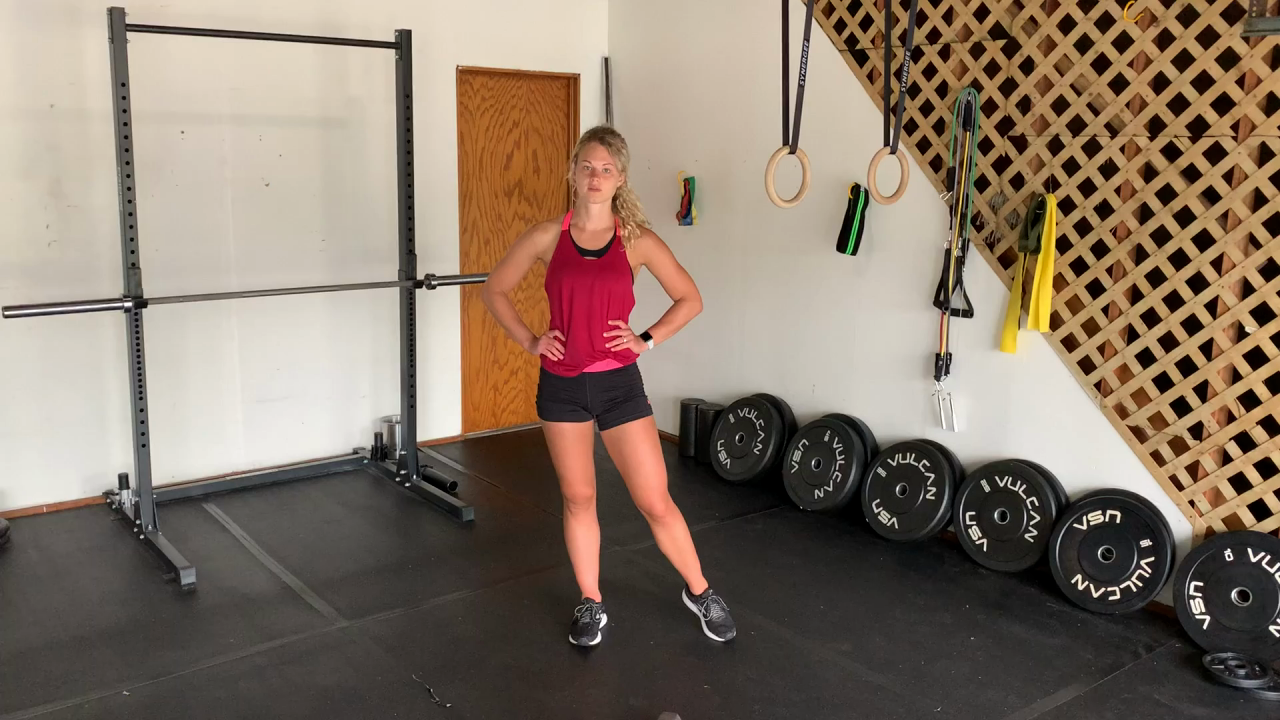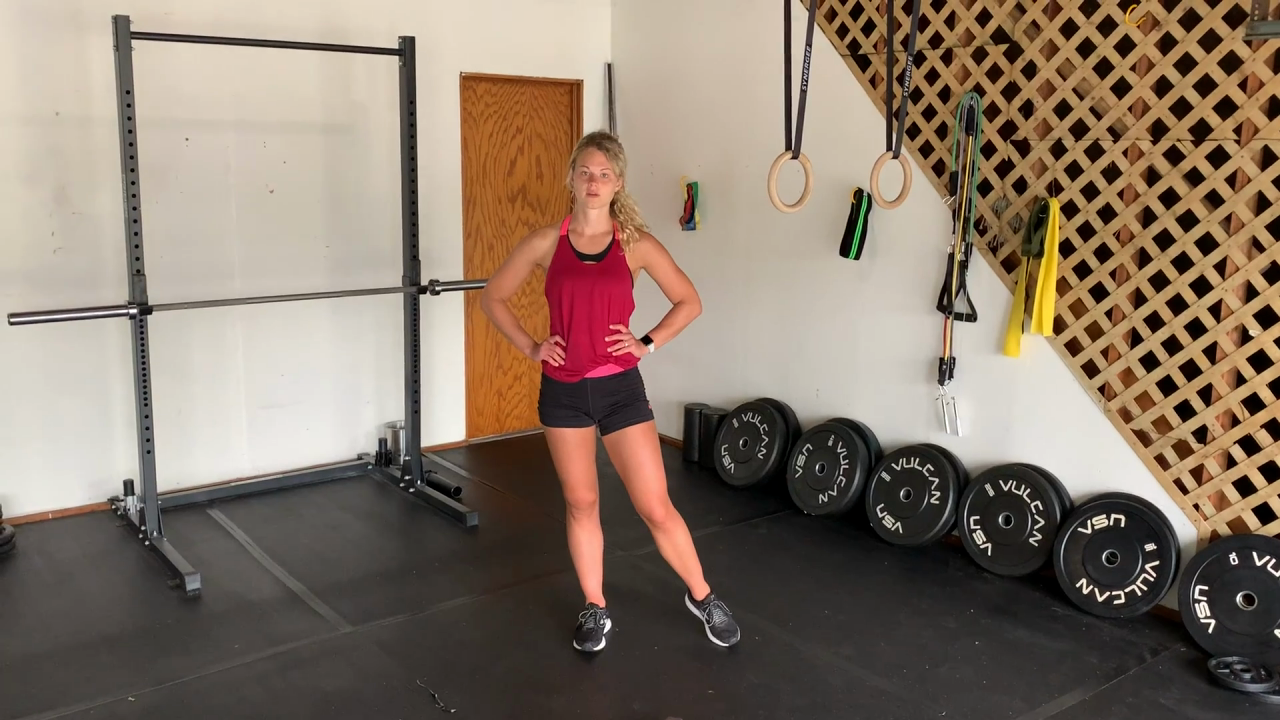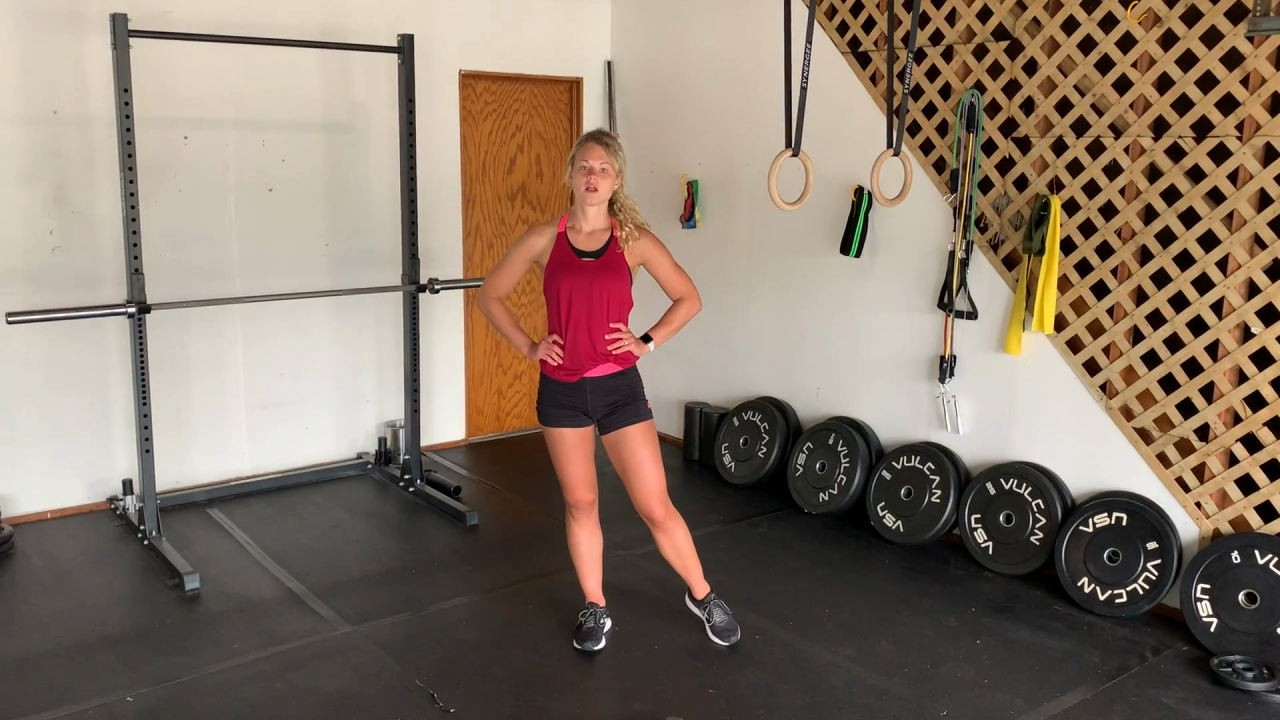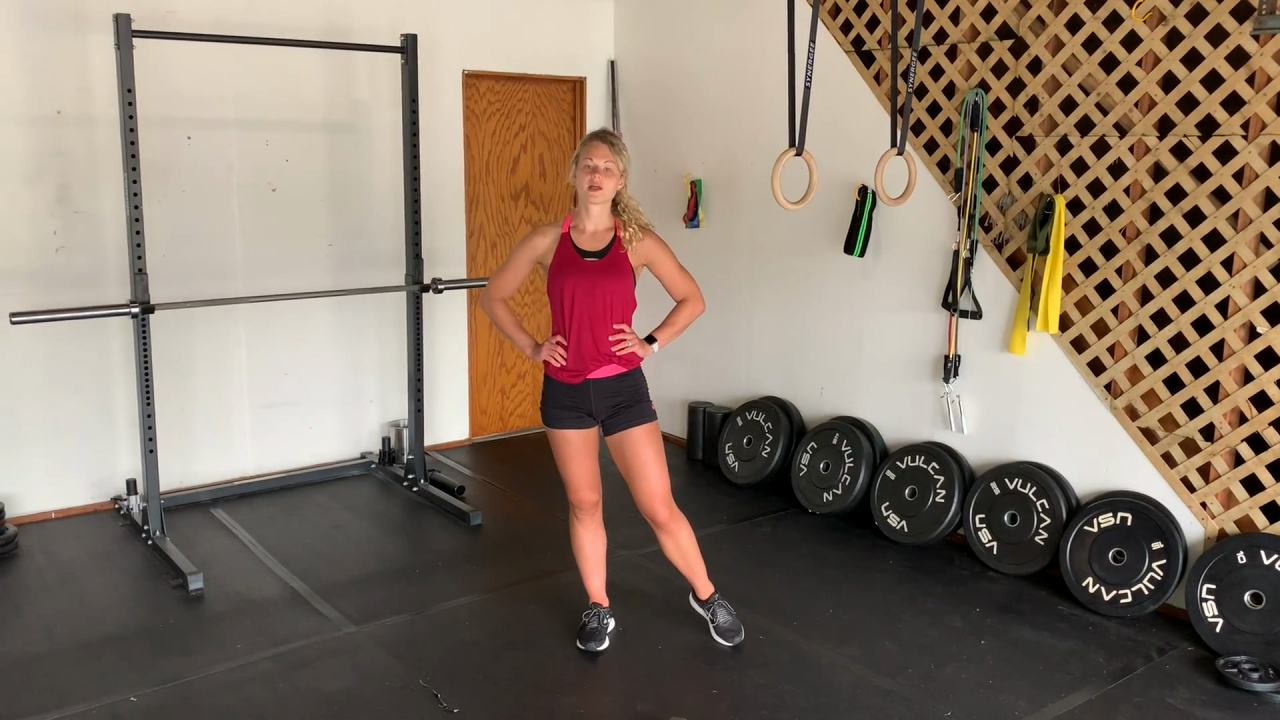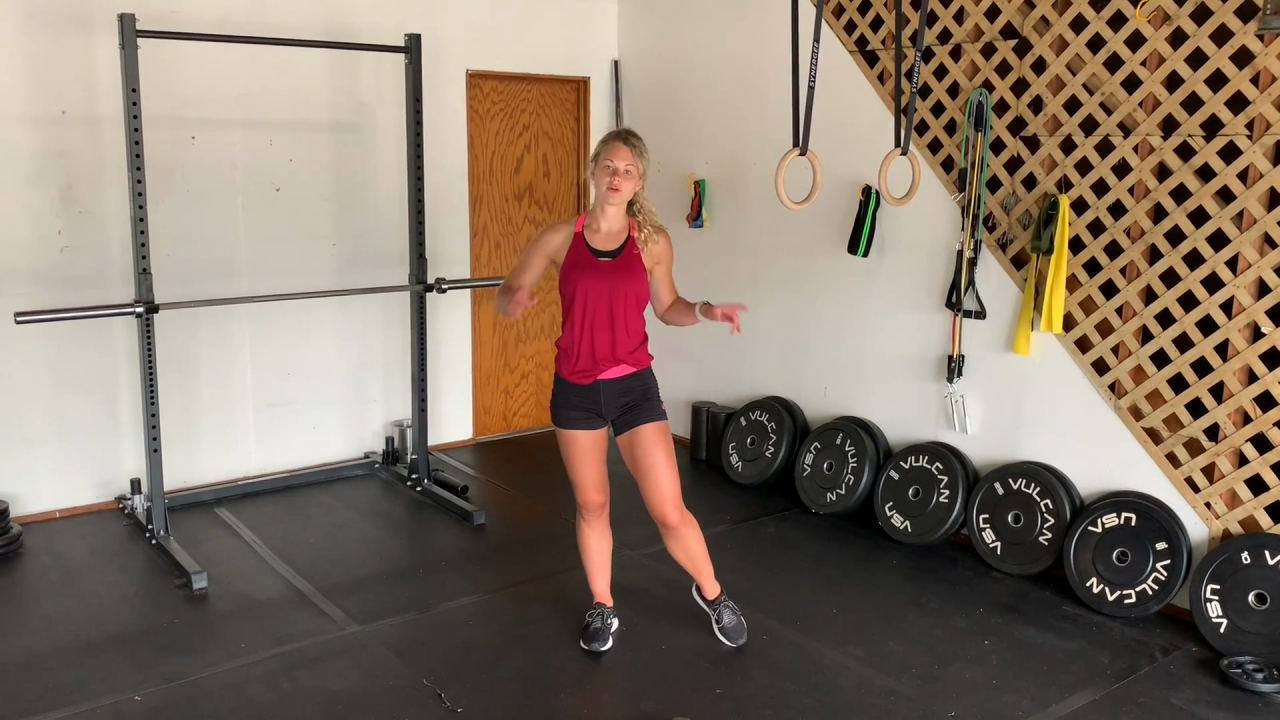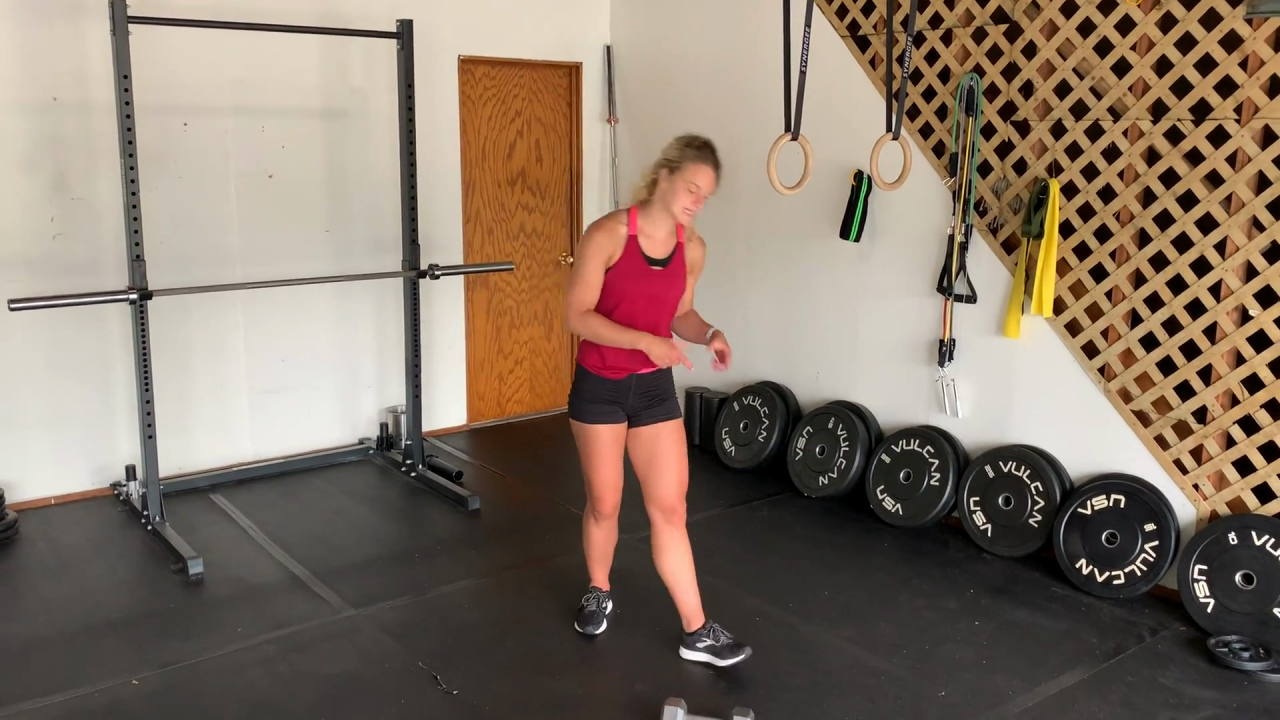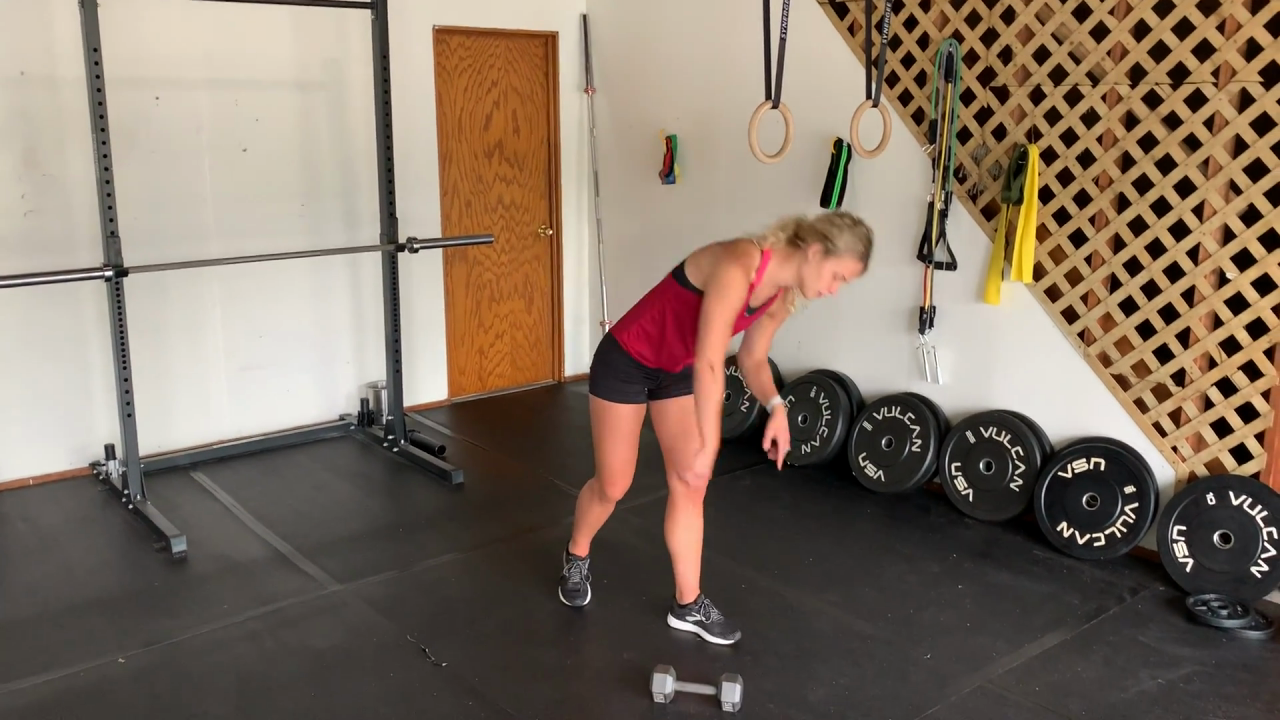
dt=0.5s
person 1, frame 1
left shoulder: (637, 240)
right shoulder: (547, 236)
left elbow: (690, 299)
right elbow: (494, 289)
left wrist: (648, 340)
right wrist: (528, 340)
left hip: (618, 384)
right hip: (561, 385)
left knee: (655, 502)
right knee: (578, 498)
left ankle: (700, 592)
right ankle: (590, 604)
person 1, frame 2
left shoulder: (636, 244)
right shoulder: (545, 242)
left elbow: (689, 302)
right elbow: (493, 297)
left wrist: (648, 343)
right wrist: (529, 347)
left hip: (619, 388)
right hip: (563, 390)
left knee: (656, 507)
right knee: (581, 504)
left ankle: (702, 597)
right ankle: (595, 609)
person 1, frame 3
left shoulder: (634, 240)
right shoulder: (544, 239)
left elbow: (688, 298)
right elbow: (489, 295)
left wrist: (647, 342)
right wrist: (527, 345)
left hip: (619, 387)
right hip: (561, 389)
left knee: (655, 507)
right knee: (580, 504)
left ankle: (703, 596)
right ankle: (594, 608)
person 1, frame 4
left shoulder: (638, 240)
right shoulder: (547, 239)
left elbow: (692, 299)
right elbow: (493, 296)
left wrist: (652, 343)
right wrist: (531, 347)
left hip: (623, 388)
right hip: (565, 391)
left knee: (660, 508)
right knee: (584, 505)
left ankle: (707, 596)
right ankle: (598, 608)
person 1, frame 5
left shoulder: (653, 240)
right shoulder: (559, 237)
left elbow: (666, 308)
right elbow: (507, 298)
left wrist: (703, 312)
right wrist: (518, 298)
left hip: (633, 387)
right hip: (575, 389)
left knee: (668, 511)
right knee: (591, 505)
left ankle: (712, 593)
right ankle: (602, 608)
person 1, frame 6
left shoulder: (693, 248)
right shoulder: (607, 234)
right elbow: (577, 316)
left wrist: (711, 334)
right wrist: (645, 341)
left hip: (654, 386)
right hip: (599, 385)
left knee: (669, 509)
right knee: (604, 504)
left ankle: (697, 631)
right ankle: (598, 593)
person 1, frame 7
left shoulder: (782, 293)
right shoulder: (736, 268)
left elbow: (752, 359)
right elbow: (710, 365)
left wrist: (775, 408)
right wrist: (706, 448)
left hip: (678, 367)
right hip: (625, 361)
left knee: (690, 482)
right knee: (612, 484)
left ankle: (687, 603)
right ankle: (576, 557)
